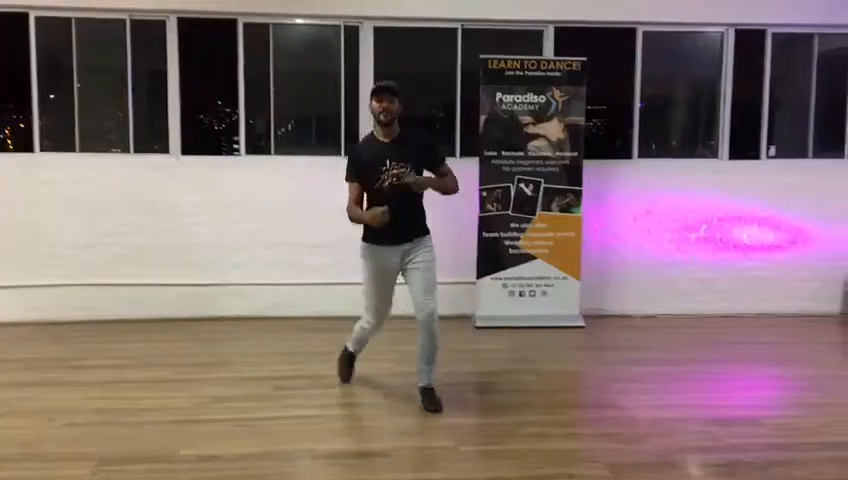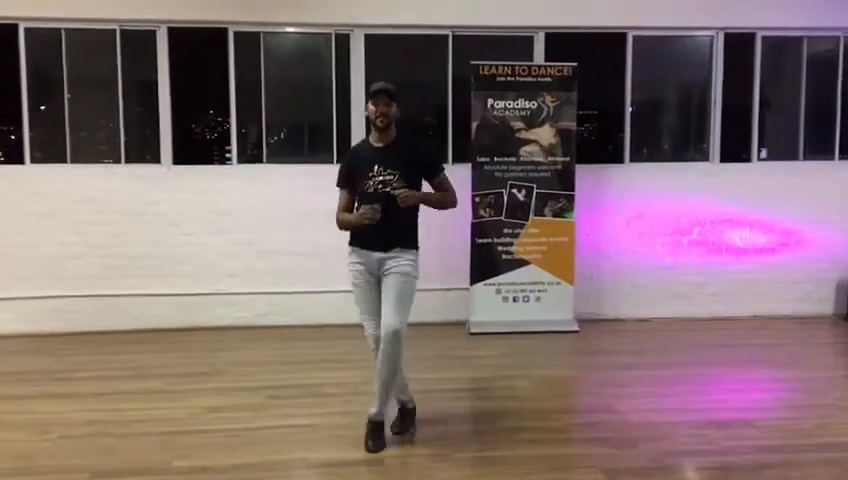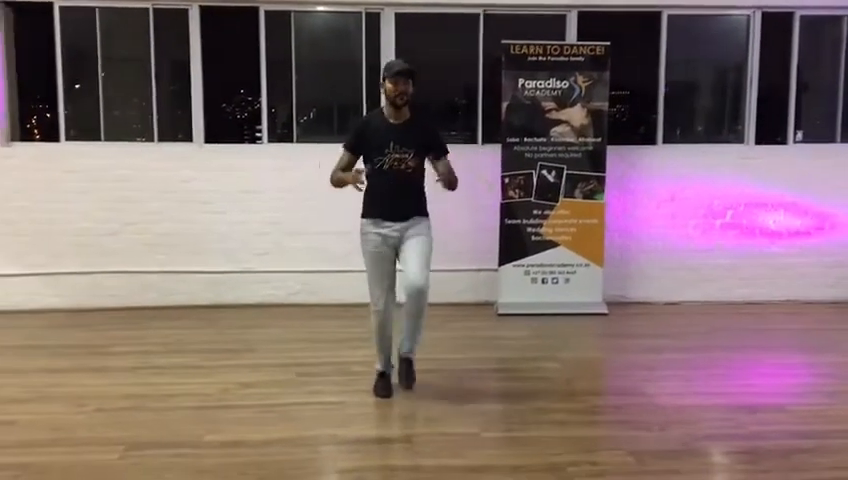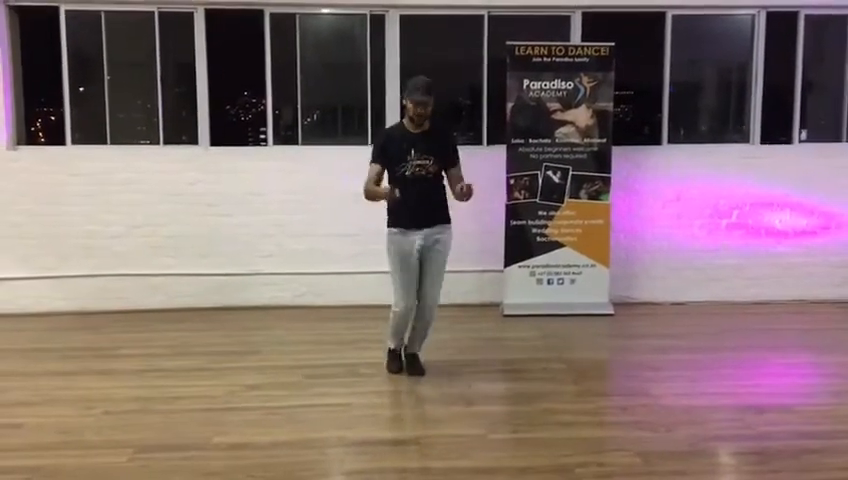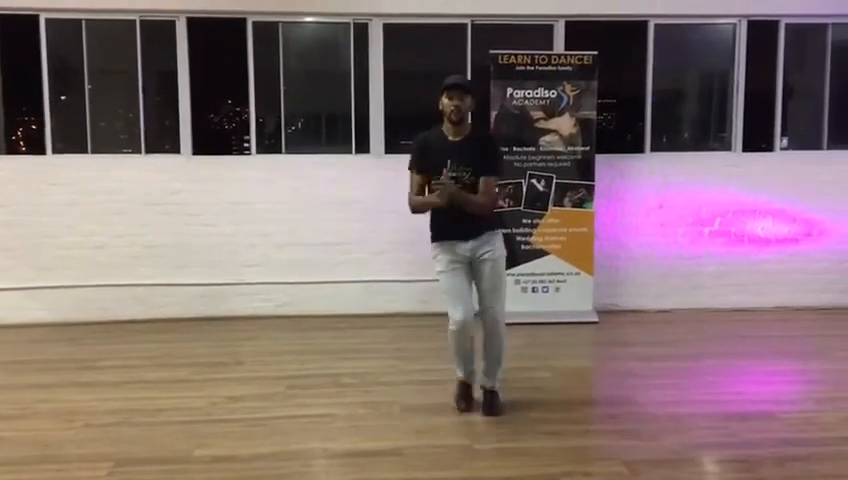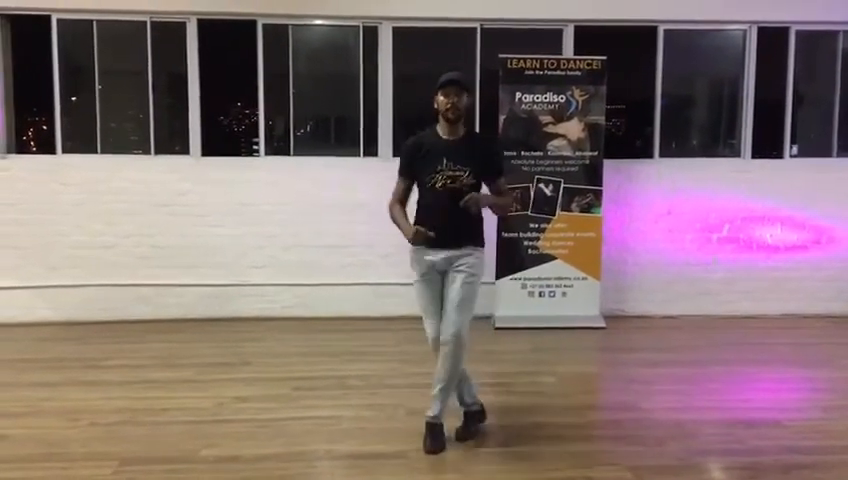
dt=0.7s
person 1, frame 1
left shoulder: (420, 144)
right shoulder: (361, 152)
left elbow: (453, 185)
right elbow: (352, 206)
left wrist: (429, 181)
right wrist: (366, 217)
left hip: (418, 244)
right hip: (378, 247)
left knee: (427, 315)
right knee: (374, 319)
left ankle: (425, 384)
right ankle: (351, 349)
person 1, frame 2
left shoulder: (416, 152)
right shoulder: (354, 156)
left elbow: (450, 198)
right elbow: (340, 218)
left wrist: (419, 197)
right wrist: (356, 218)
left hip: (401, 254)
right hip: (361, 256)
left knee: (393, 329)
right knee: (376, 335)
left ankle: (378, 415)
right ankle: (406, 403)
person 1, frame 3
left shoulder: (425, 129)
right shoulder: (366, 126)
left elbow: (451, 182)
right elbow: (336, 176)
left wrist: (447, 176)
right wrist: (347, 176)
left hip: (415, 223)
right hip: (375, 225)
left knee: (417, 285)
right knee: (380, 302)
left ankle: (407, 354)
right ankle: (383, 369)
person 1, frame 4
left shoulder: (444, 139)
right shoulder: (389, 138)
left elbow: (456, 184)
right elbow: (368, 188)
left wrist: (463, 190)
right wrist: (381, 192)
left hip: (438, 230)
right hip: (402, 231)
left knee: (429, 303)
right knee: (404, 303)
left ankle: (412, 350)
right ankle: (394, 347)
person 1, frame 5
left shoulder: (485, 145)
right shoulder: (426, 144)
left elbow: (488, 204)
right elbow: (414, 204)
left wrist: (456, 194)
right wrist: (435, 198)
left hip: (487, 241)
right hip: (447, 245)
left knee: (493, 318)
right knee: (461, 320)
left ankle: (490, 386)
right ankle: (465, 376)
person 1, frame 6
left shoulder: (483, 147)
right shoulder: (417, 145)
left elbow: (506, 201)
right elbow: (396, 201)
left wrist: (487, 200)
right wrist: (406, 228)
left hip: (467, 253)
right hip: (425, 253)
left knee: (454, 335)
right knee: (436, 336)
left ankle: (434, 418)
right ankle: (472, 406)
